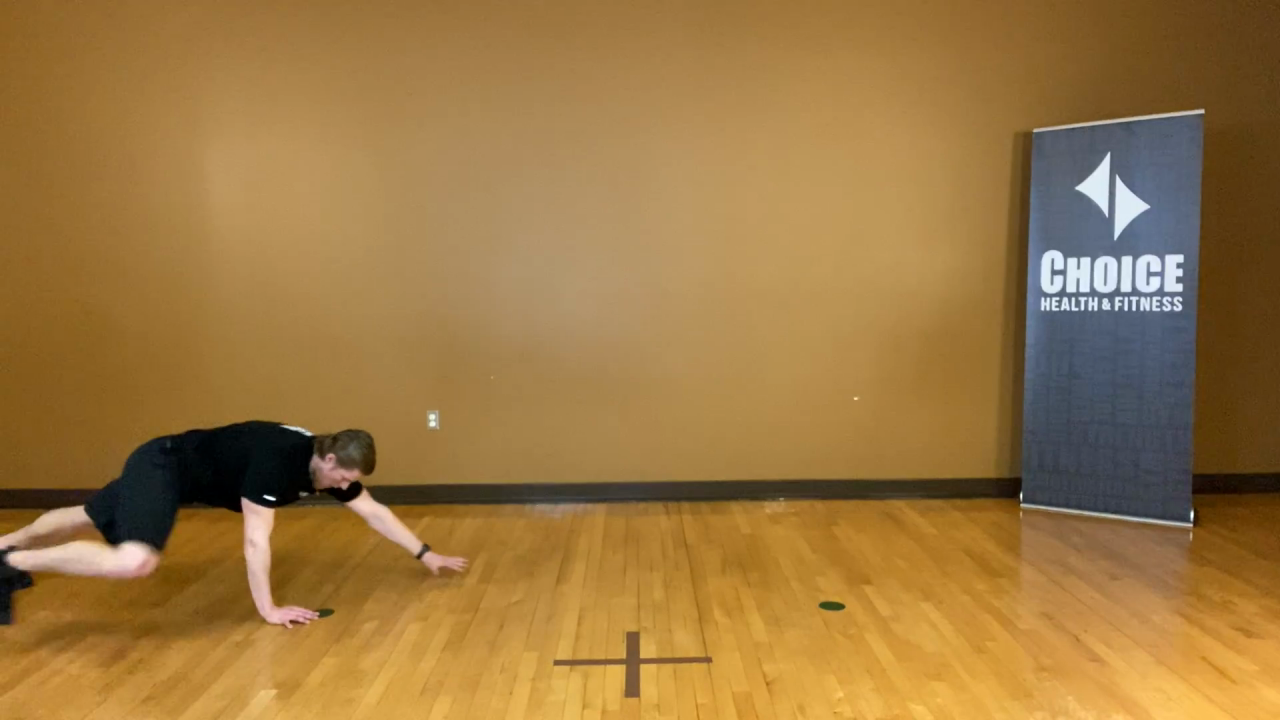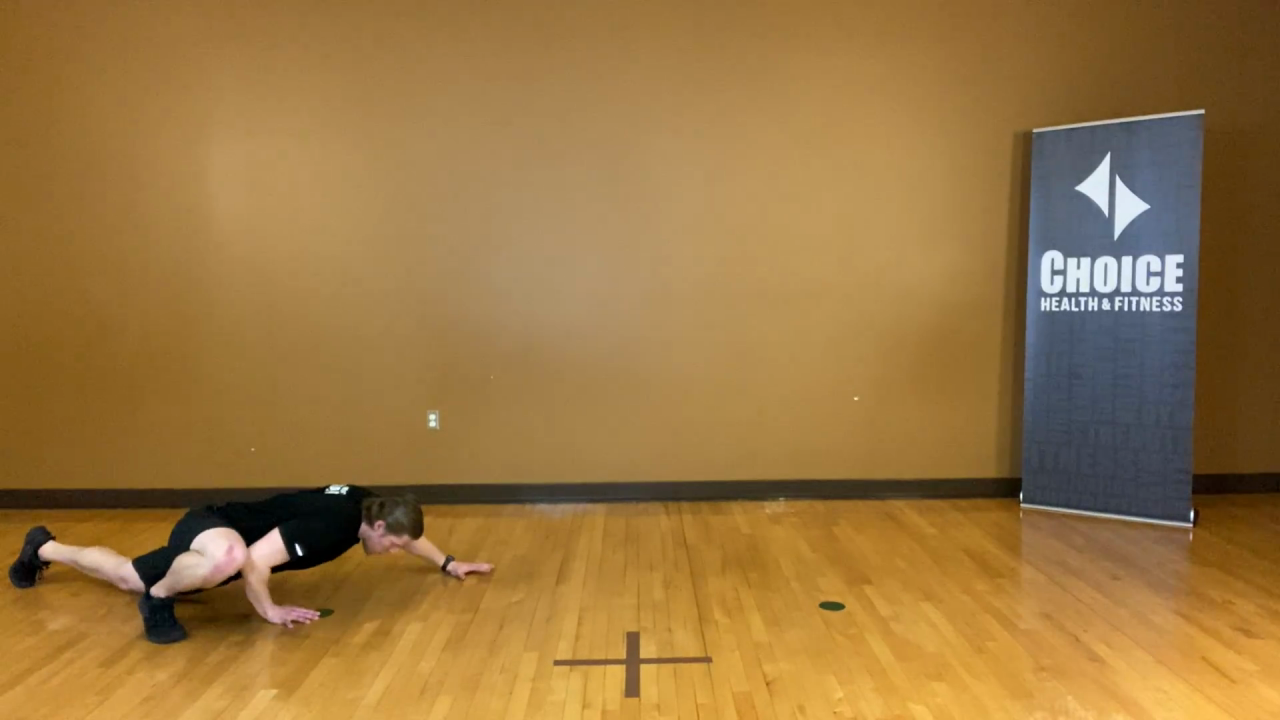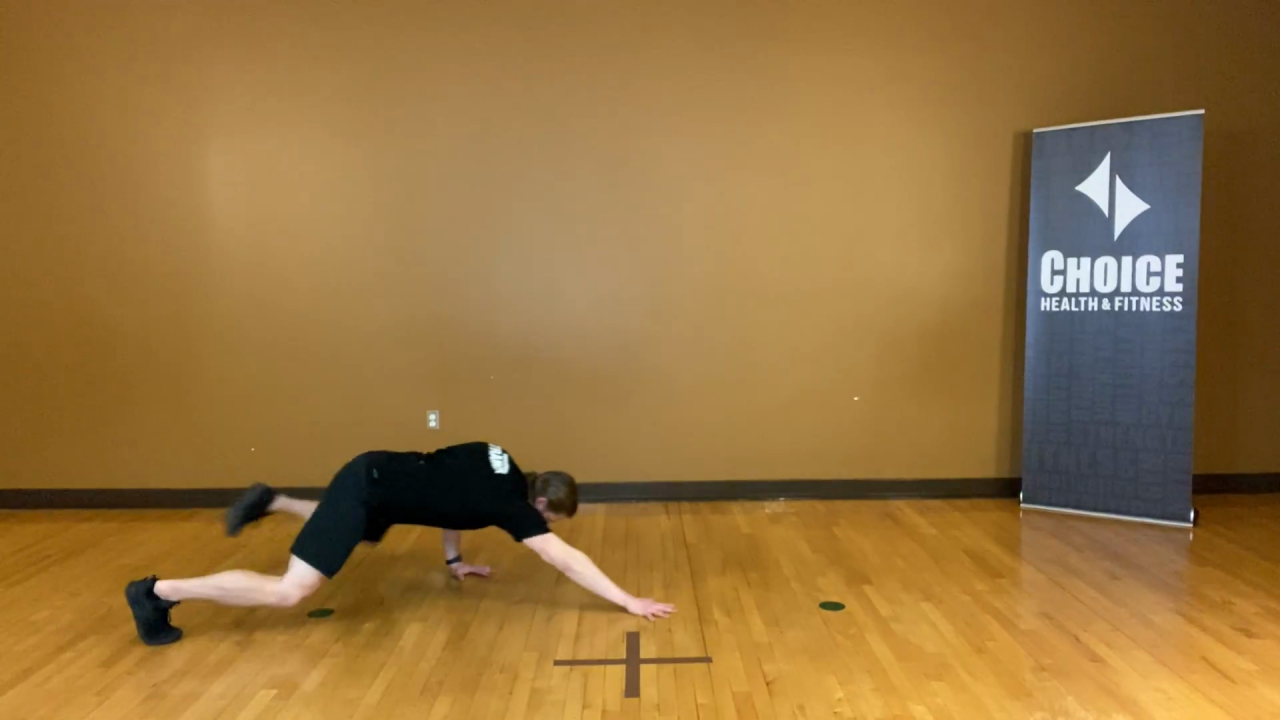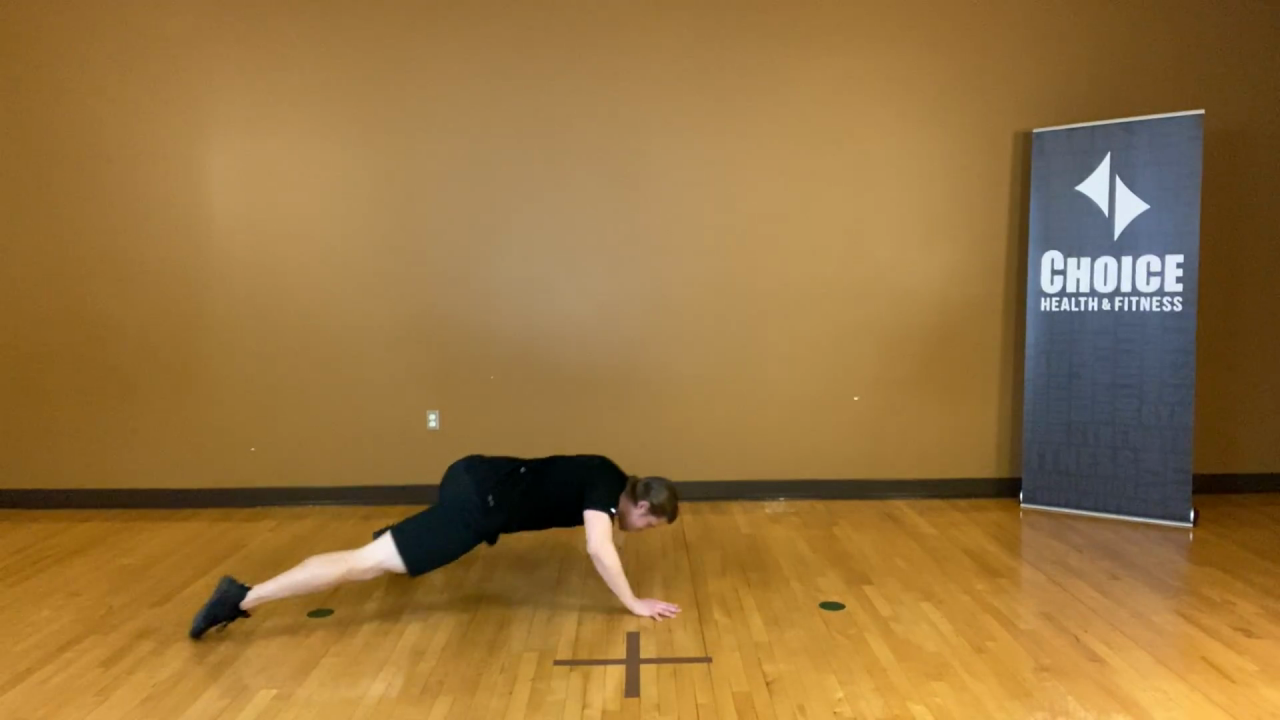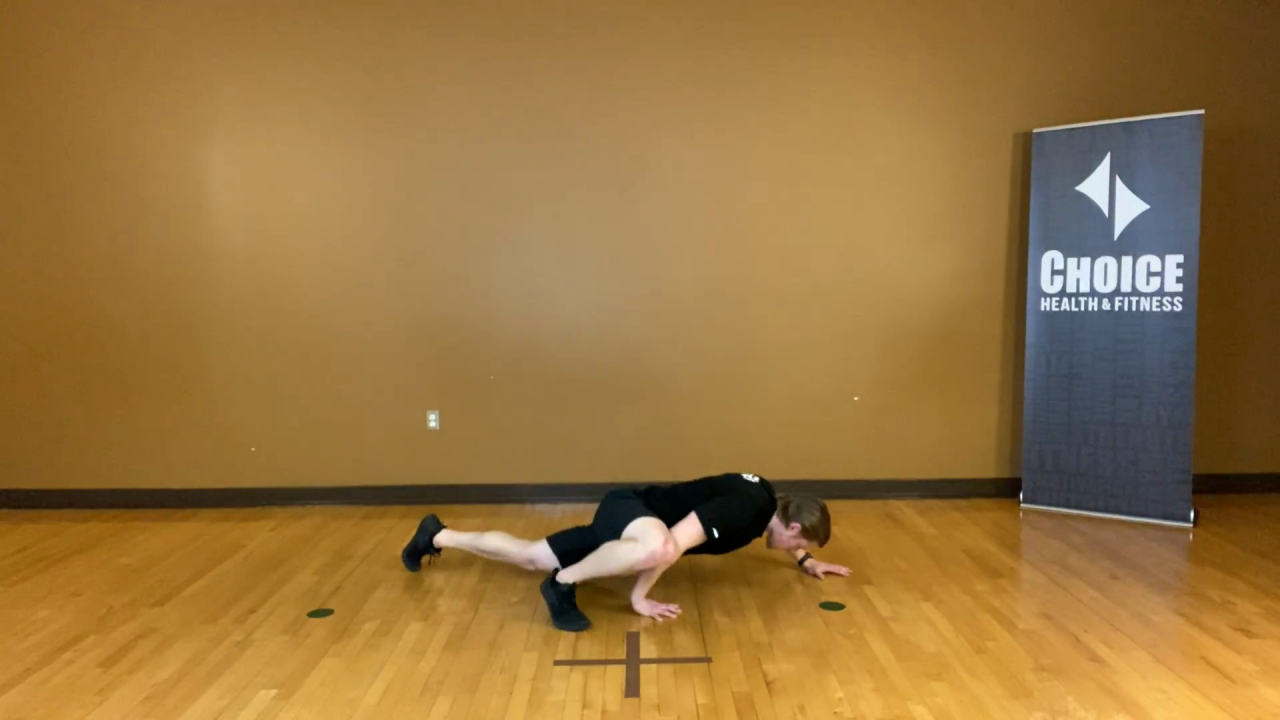
dt=1s
person 1, frame 1
left shoulder: (328, 462)
right shoulder: (275, 461)
left elbow: (374, 512)
right elbow: (256, 541)
left wrist: (426, 554)
right wrist: (267, 609)
left hip: (172, 470)
right hip: (162, 466)
left knee: (89, 518)
right knee: (134, 561)
person 1, frame 2
left shoulder: (366, 506)
right shoulder: (329, 526)
left elbow: (406, 532)
right elbow: (254, 559)
left wrist: (448, 563)
right wrist: (270, 611)
left hip: (218, 534)
right hip: (206, 530)
left knee: (125, 574)
right knee: (228, 556)
left ankle: (44, 547)
right ankle: (159, 600)
person 1, frame 3
left shoulder: (494, 461)
right shoulder: (510, 502)
right elbow: (564, 557)
left wrist: (454, 561)
right wrist: (628, 601)
left hip: (370, 472)
right hip: (365, 495)
left knee: (343, 542)
right knee: (289, 592)
left ankle: (273, 501)
right ankle: (157, 592)
person 1, frame 4
left shoulder: (605, 477)
right shoulder: (607, 483)
right elbow: (599, 548)
right wrist: (633, 602)
left hip: (475, 474)
right hip: (477, 501)
right knee: (364, 563)
left ankle: (393, 535)
right ankle: (243, 598)
person 1, frame 5
left shoulder: (767, 499)
right shoulder: (745, 507)
left elbow: (776, 532)
right elbow: (676, 542)
left wrist: (806, 562)
right wrist: (639, 598)
left hip: (629, 517)
right hip: (624, 511)
left knee: (529, 556)
right knee: (657, 547)
left ankle: (436, 535)
right ankle: (563, 584)
